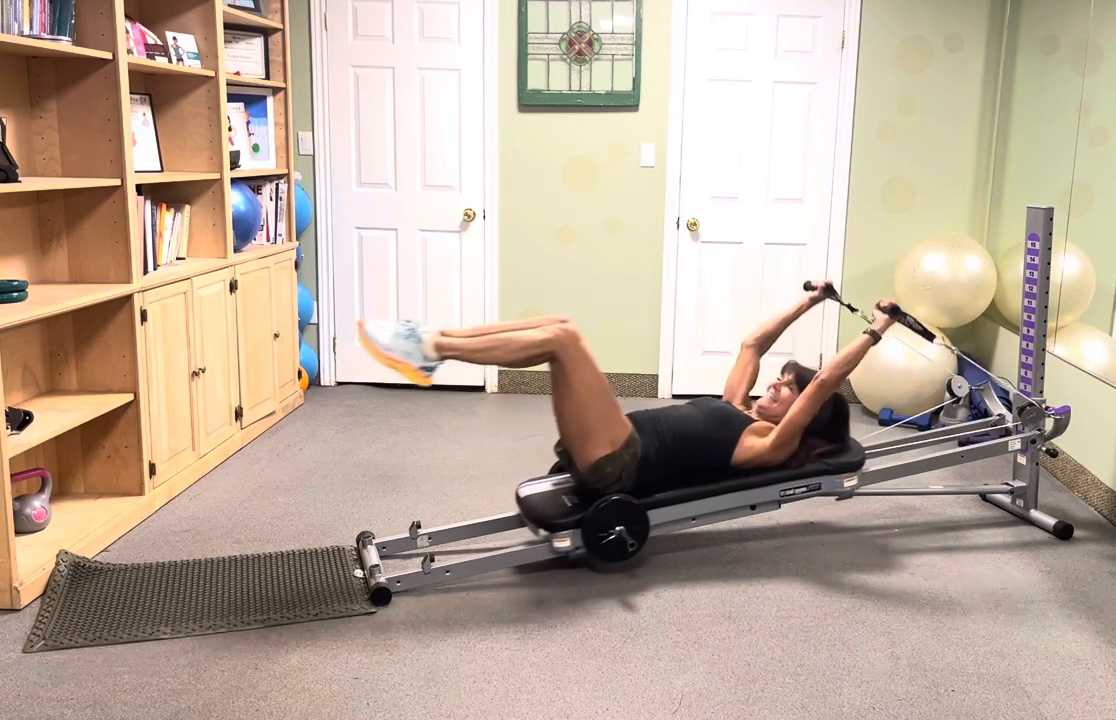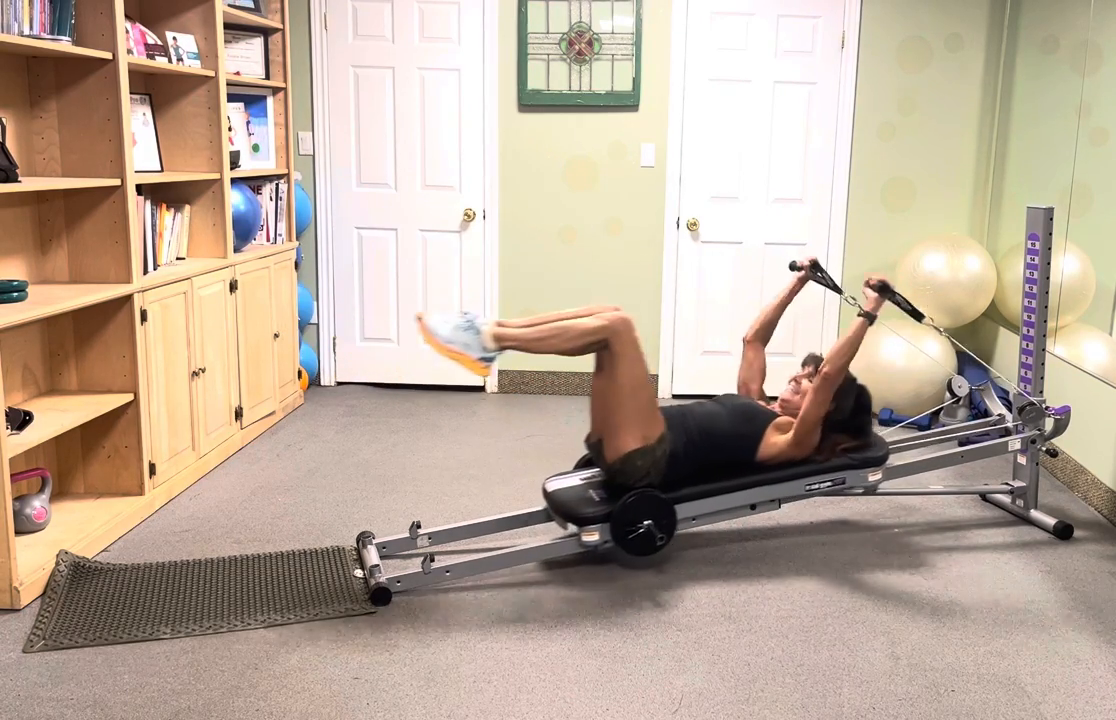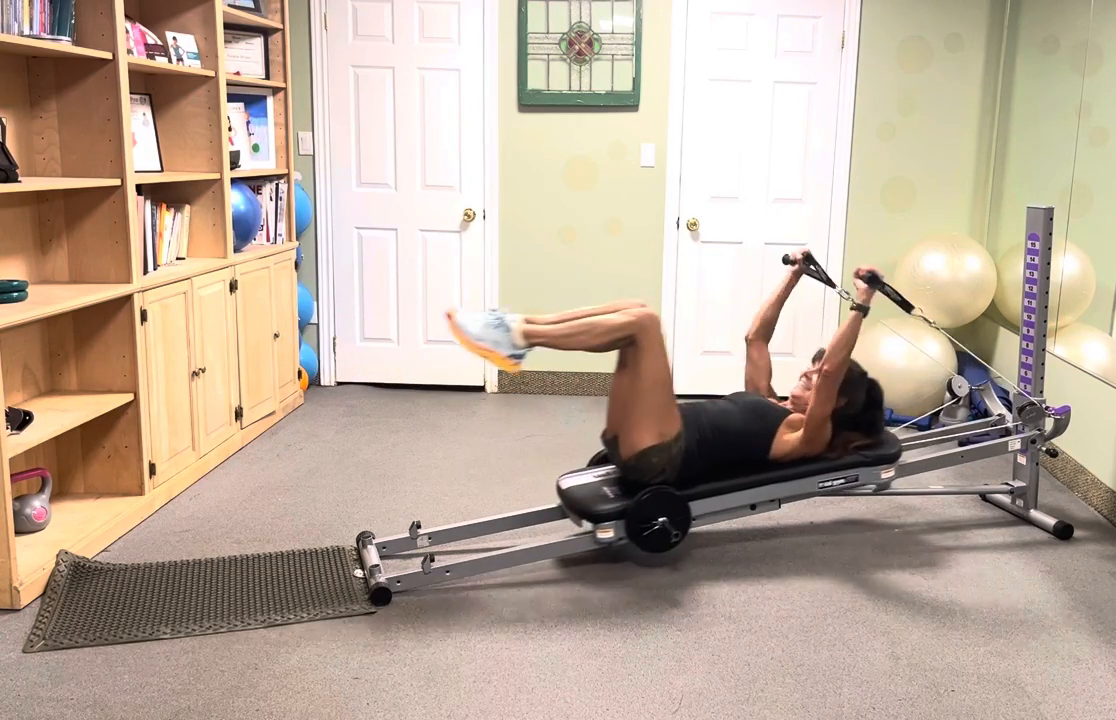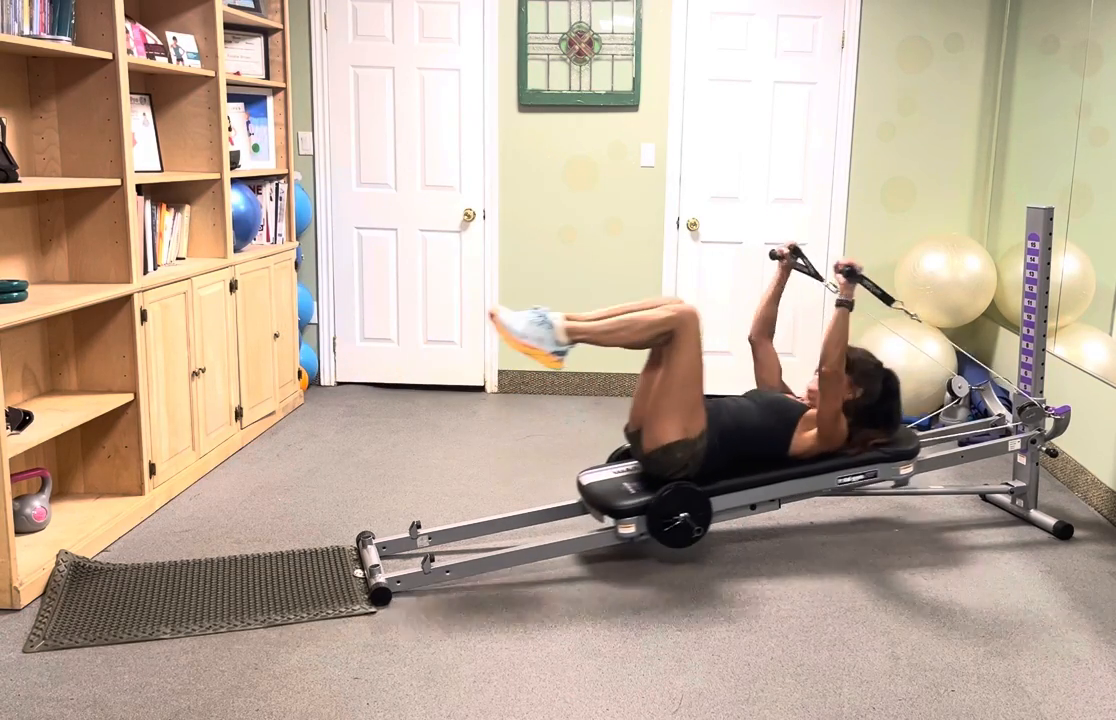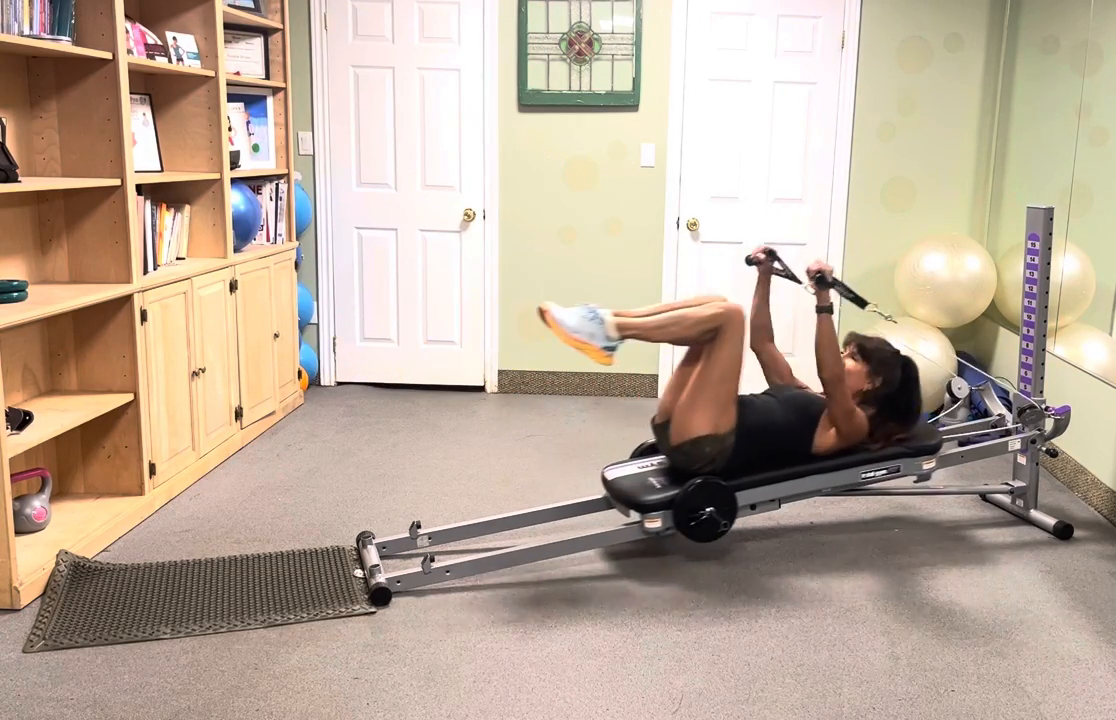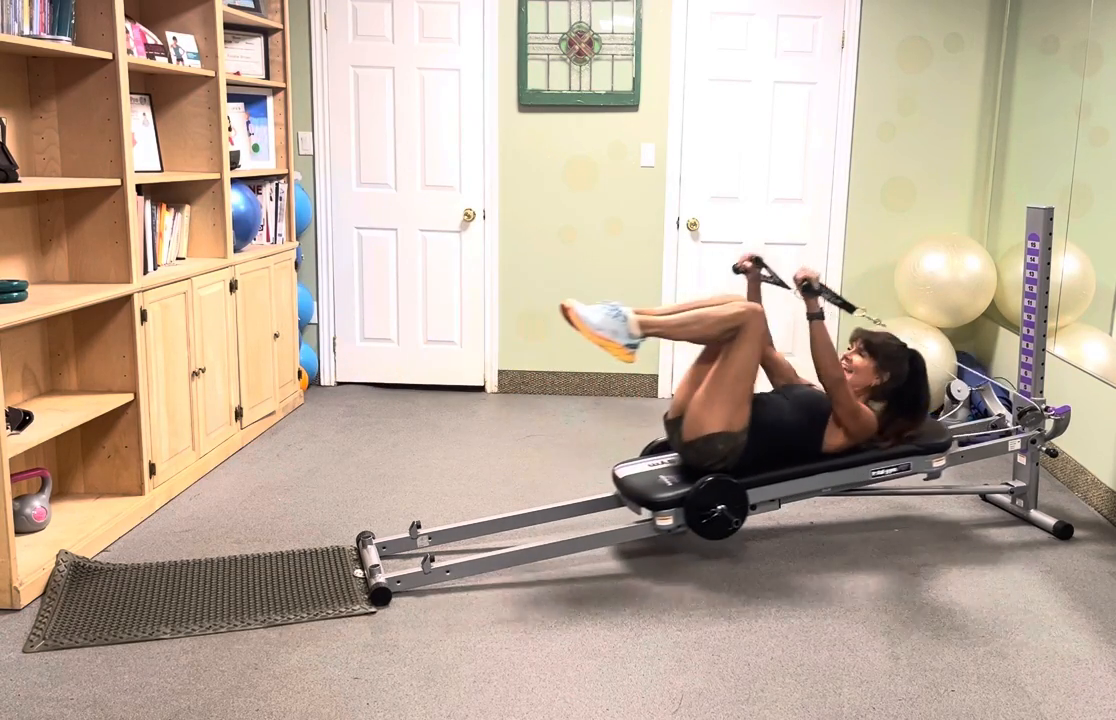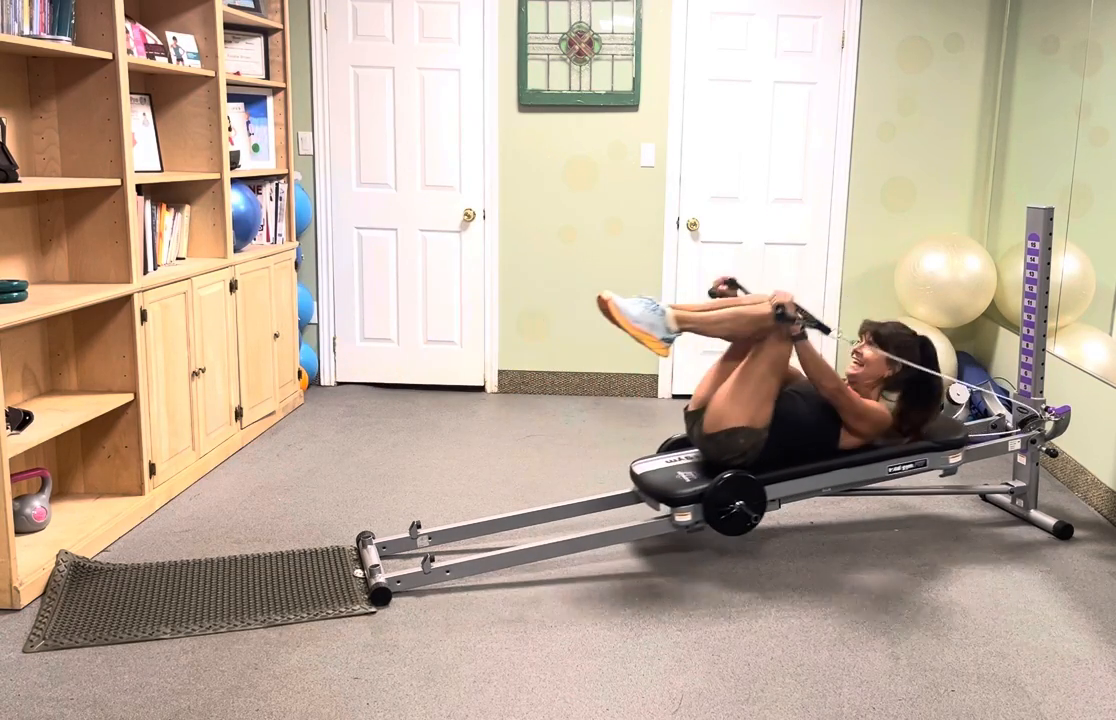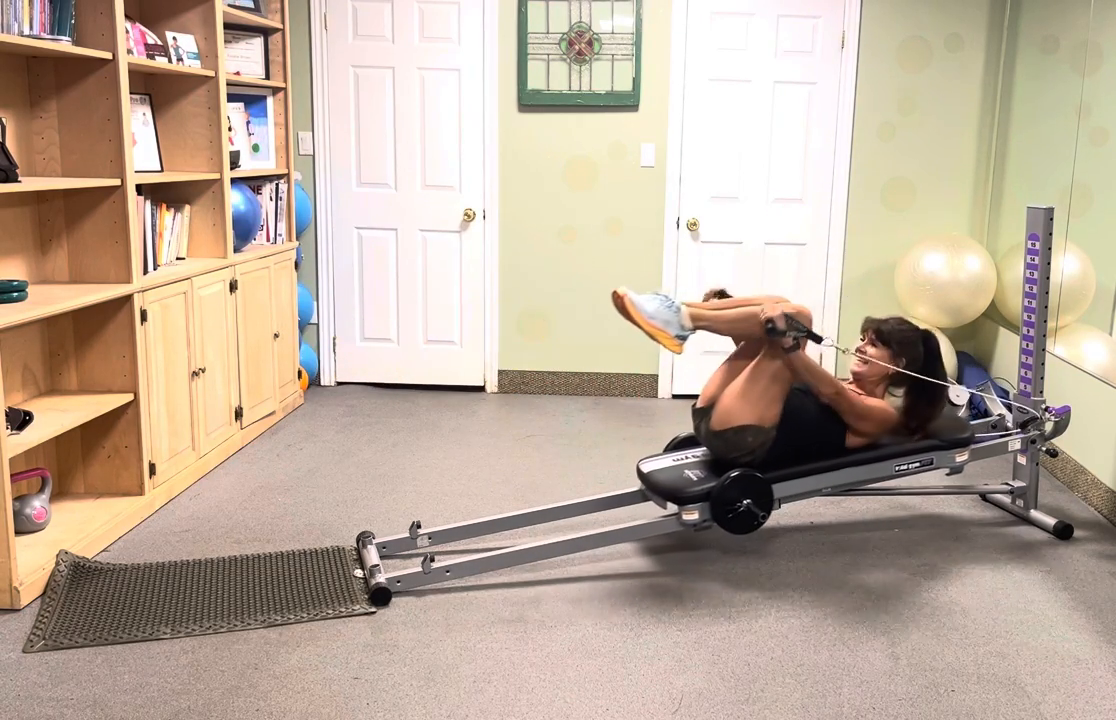
dt=0.1s
person 1, frame 1
left shoulder: (777, 443)
right shoulder: (738, 411)
left elbow: (823, 385)
right elbow: (753, 346)
left wrist: (872, 335)
right wrist: (809, 301)
left hip: (618, 466)
right hip: (597, 454)
left knee: (562, 336)
right knee: (556, 328)
left ankle: (435, 348)
right ankle: (434, 342)
person 1, frame 2
left shoulder: (796, 441)
right shoulder: (757, 407)
left elbow: (831, 378)
right elbow: (754, 338)
left wrist: (867, 316)
left hip: (645, 459)
right hip: (622, 446)
left knee: (616, 325)
right knee: (607, 316)
left ankle: (489, 340)
right ankle: (487, 333)
person 1, frame 3
left shoulder: (813, 436)
right shoulder: (769, 403)
left elbow: (836, 370)
right elbow: (757, 337)
left wrist: (859, 307)
right wrist: (792, 279)
left hip: (659, 458)
right hip: (633, 445)
left knee: (643, 319)
right knee: (635, 314)
left ankle: (520, 337)
right ankle: (520, 328)
person 1, frame 4
left shoulder: (830, 431)
right shoulder: (782, 398)
left elbow: (833, 366)
right elbow: (760, 335)
left wrist: (845, 301)
right wrist: (783, 273)
left hip: (682, 453)
right hip: (654, 437)
left knee: (682, 317)
right knee: (670, 308)
left ankle: (562, 334)
right ankle: (560, 326)
person 1, frame 5
left shoulder: (851, 425)
right shoulder: (805, 396)
left elbow: (833, 376)
right elbow: (761, 340)
left wrist: (823, 304)
right wrist: (763, 278)
left hip: (705, 449)
right hip: (676, 432)
left knee: (728, 314)
right knee: (716, 311)
left ankle: (612, 329)
right ankle: (609, 324)
person 1, frame 6
left shoulder: (860, 422)
right shoulder: (810, 395)
left elbow: (832, 377)
right elbow: (764, 346)
left wrist: (814, 311)
right wrist: (754, 281)
left hip: (719, 446)
right hip: (689, 429)
left knee: (749, 314)
right knee: (733, 307)
left ankle: (634, 326)
right ankle: (631, 322)
person 1, frame 7
left shoulder: (876, 418)
right shoulder: (831, 394)
left elbow: (833, 387)
right elbow: (777, 367)
left wrist: (793, 329)
right wrist: (729, 303)
left hip: (735, 441)
right hip: (706, 423)
left knee: (777, 314)
right knee: (767, 310)
left ankle: (669, 322)
right ankle: (669, 320)
person 1, frame 8
left shoulder: (881, 416)
right shoulder: (840, 397)
left elbow: (828, 392)
left wrist: (787, 342)
left hip: (743, 438)
right hip: (714, 420)
left knee: (791, 317)
right knee: (776, 309)
left ankle: (683, 320)
right ankle: (683, 316)
